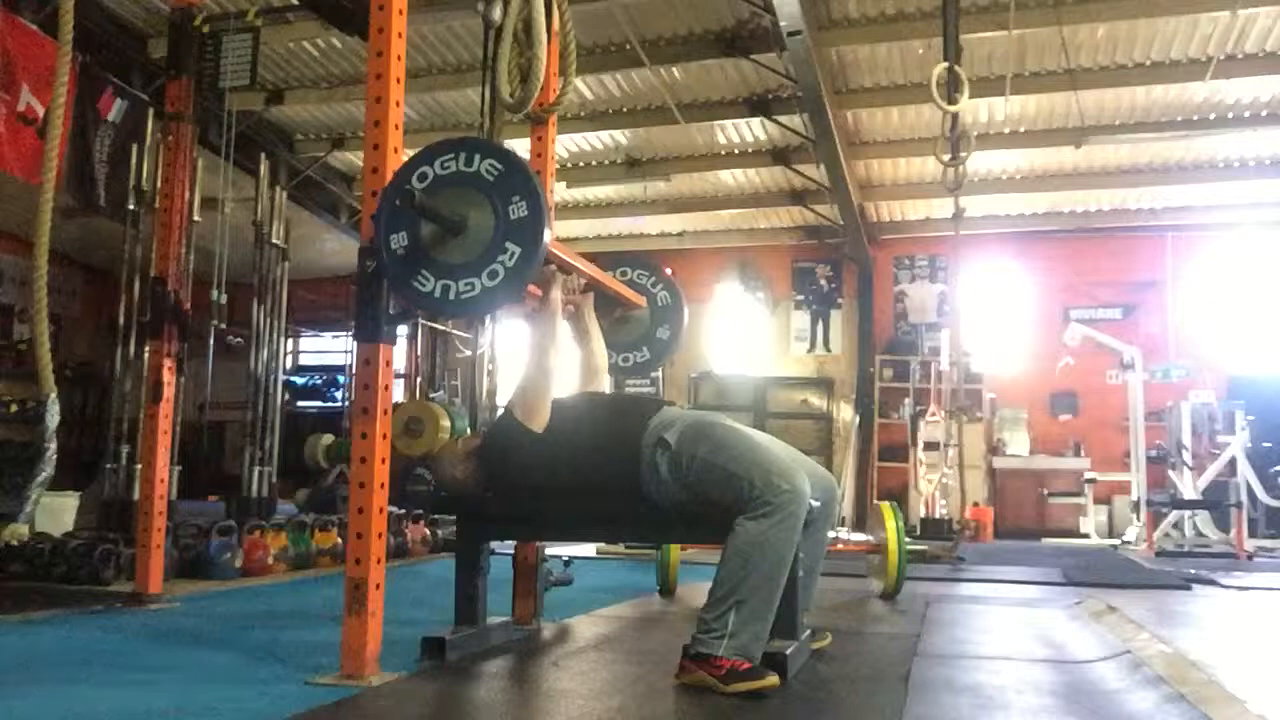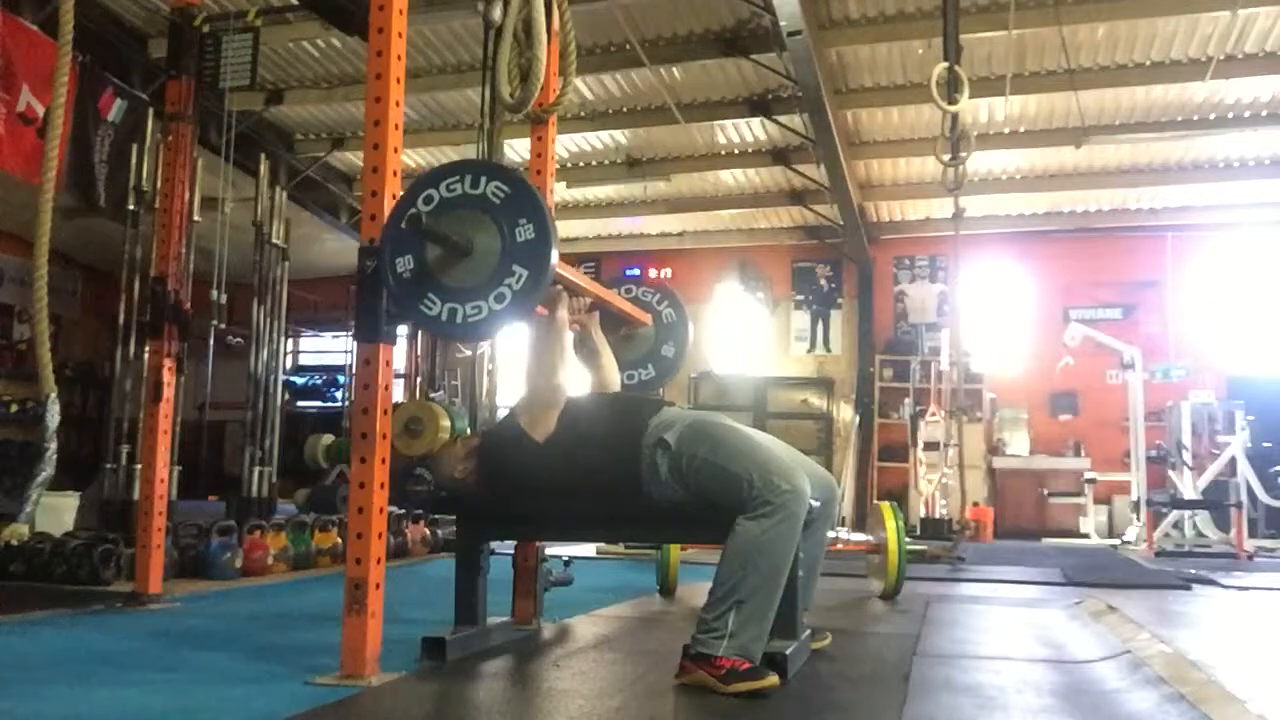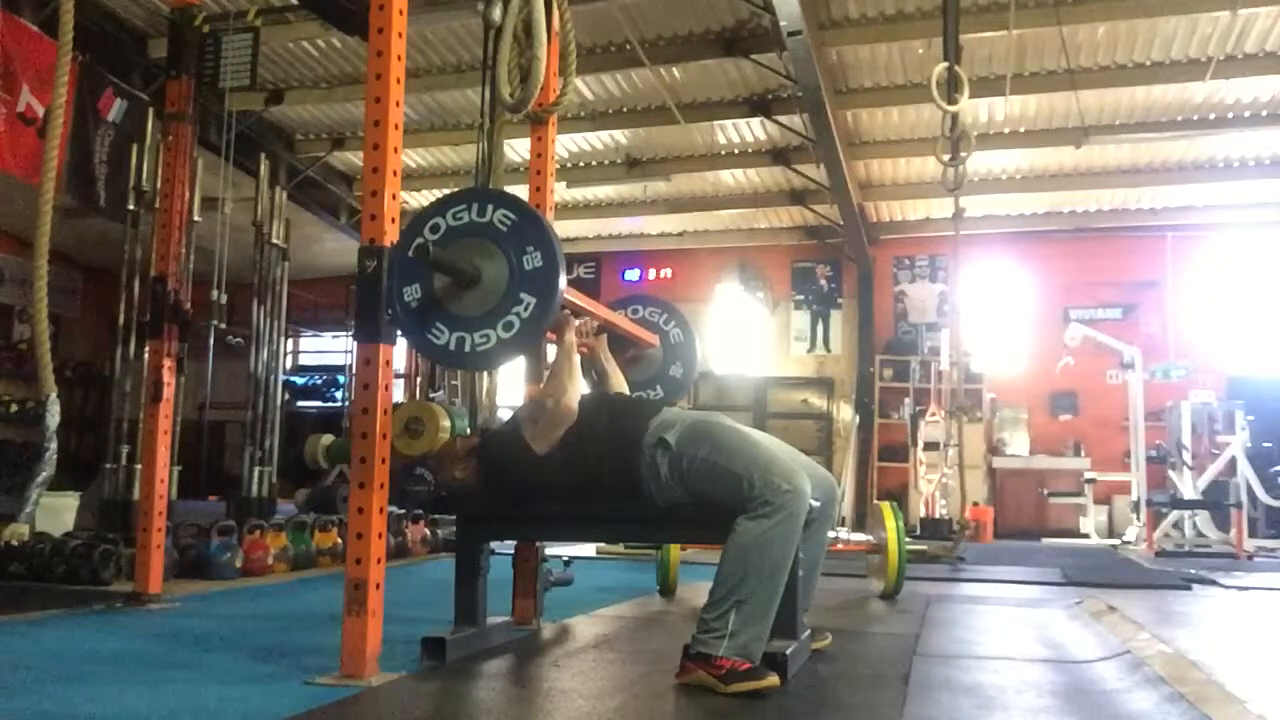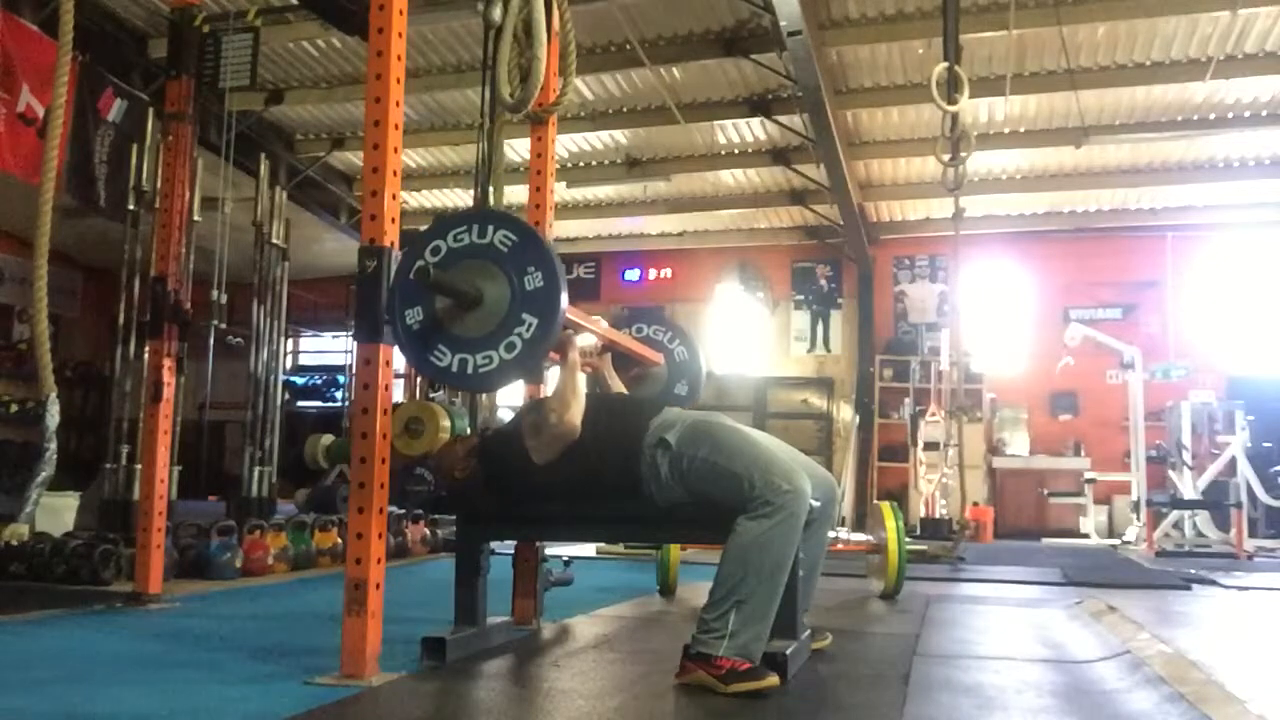
dt=0.5s
person 1, frame 1
left shoulder: (512, 445)
right shoulder: (505, 451)
left elbow: (595, 378)
right elbow: (540, 373)
left wrist: (584, 313)
right wrist: (550, 300)
left knee: (818, 489)
right knee: (782, 491)
left ankle: (780, 621)
right ankle: (717, 653)
person 1, frame 2
left shoulder: (509, 445)
right shoulder: (502, 452)
left elbow: (609, 396)
right elbow: (550, 389)
left wrist: (590, 330)
right wrist: (557, 316)
left knee: (818, 490)
right knee: (782, 491)
left ankle: (780, 621)
right ankle: (715, 653)
person 1, frame 3
left shoulder: (510, 446)
right shoulder: (501, 455)
left elbow: (616, 408)
right elbow: (562, 406)
left wrist: (599, 352)
right wrist: (564, 340)
left knee: (818, 491)
right knee: (782, 491)
left ankle: (780, 620)
right ankle: (716, 653)
person 1, frame 4
left shoulder: (512, 441)
right shoulder: (501, 453)
left elbow: (618, 418)
right elbow: (565, 423)
left wrist: (604, 369)
right wrist: (570, 358)
left knee: (818, 491)
right knee: (783, 492)
left ankle: (777, 621)
right ankle: (716, 652)
